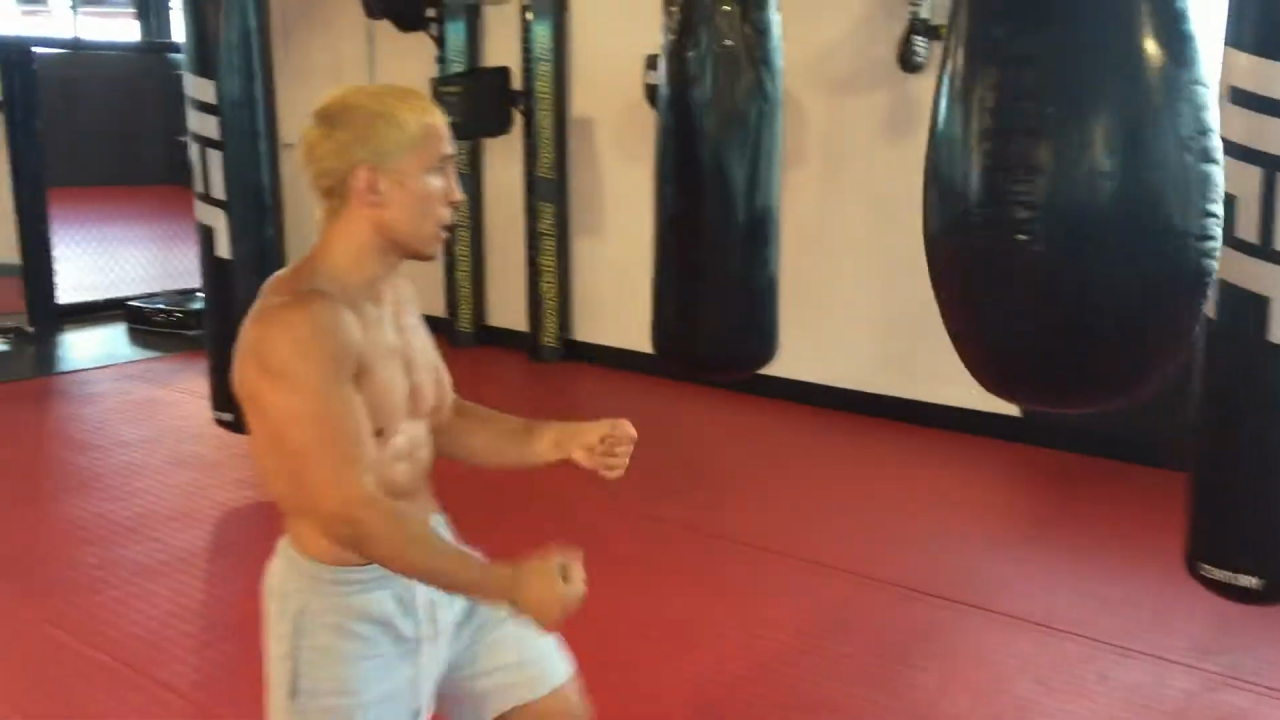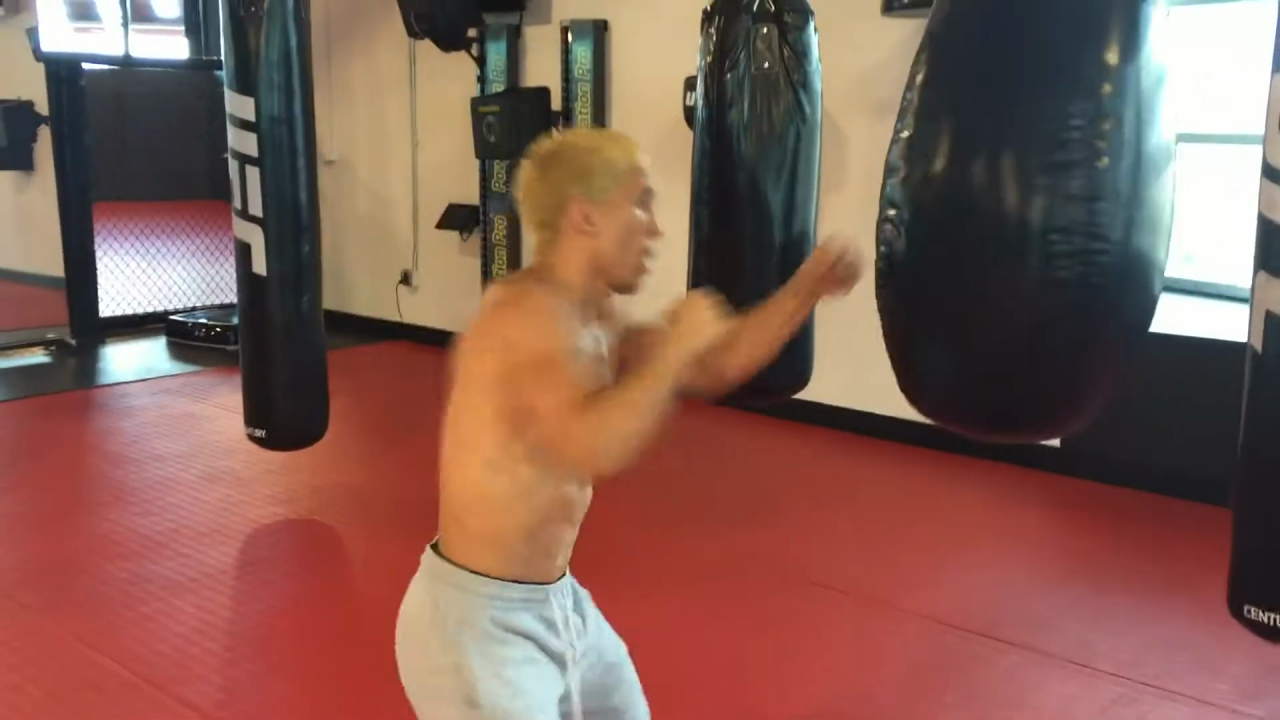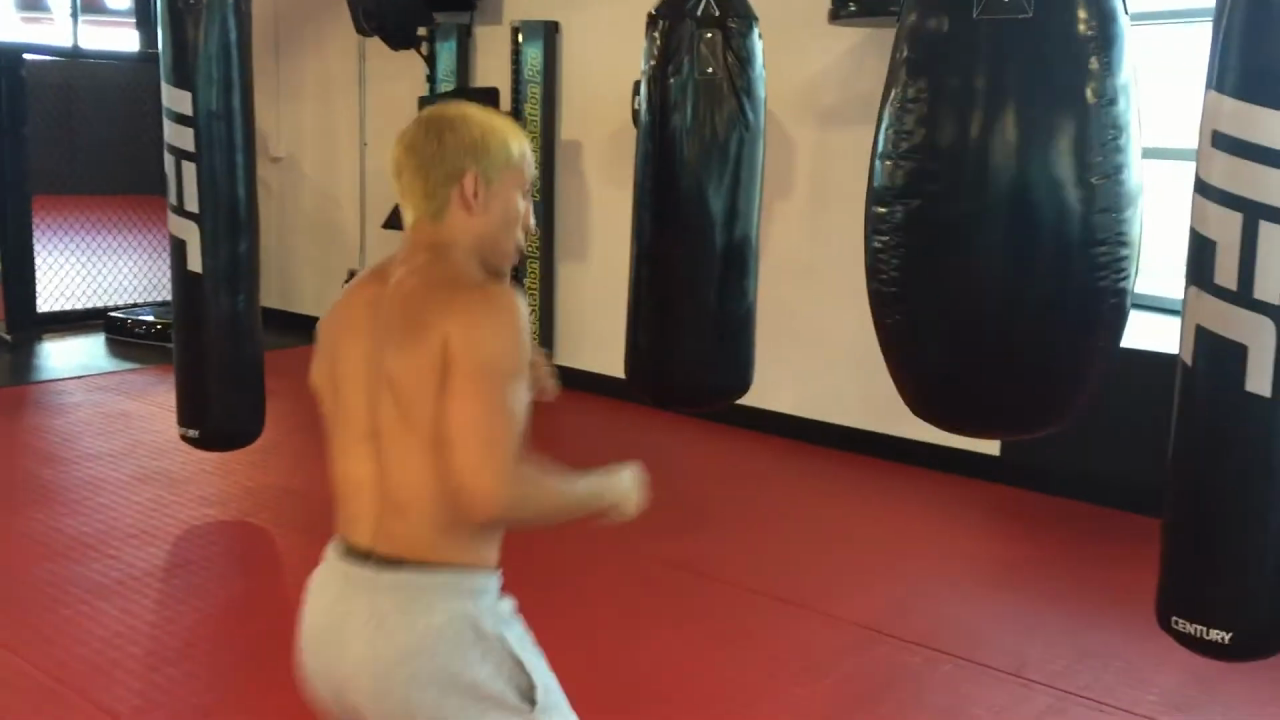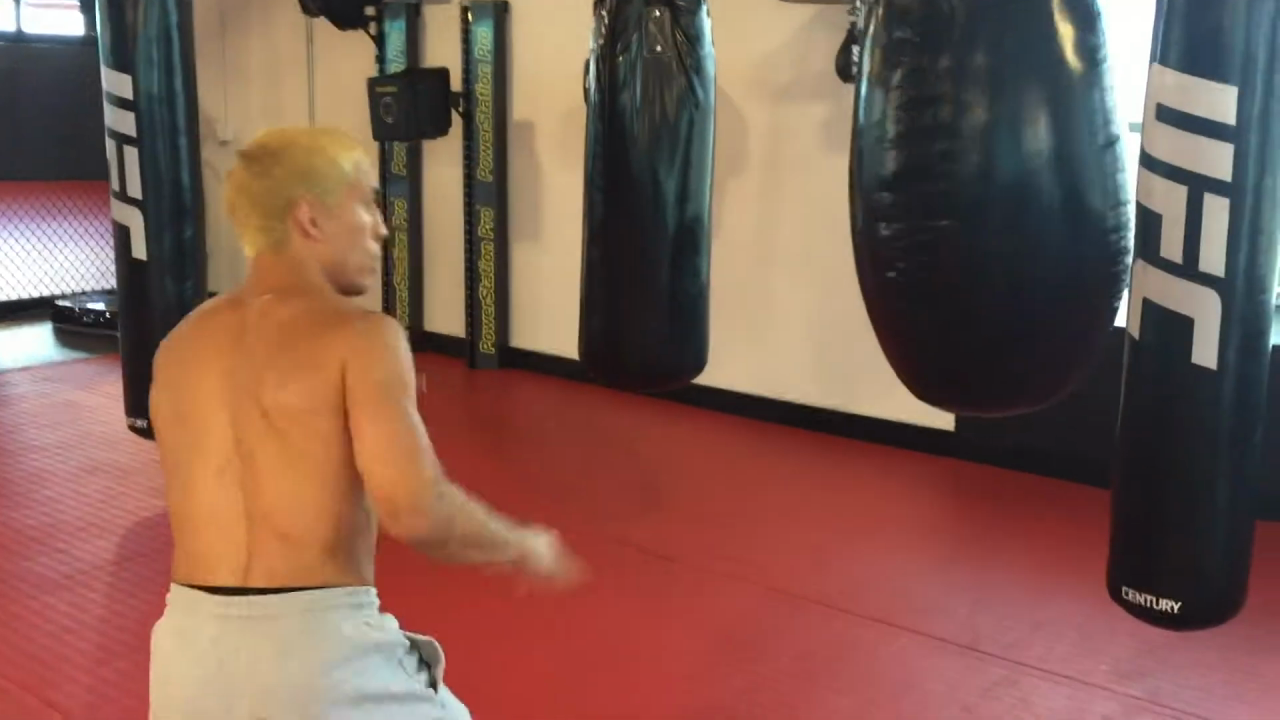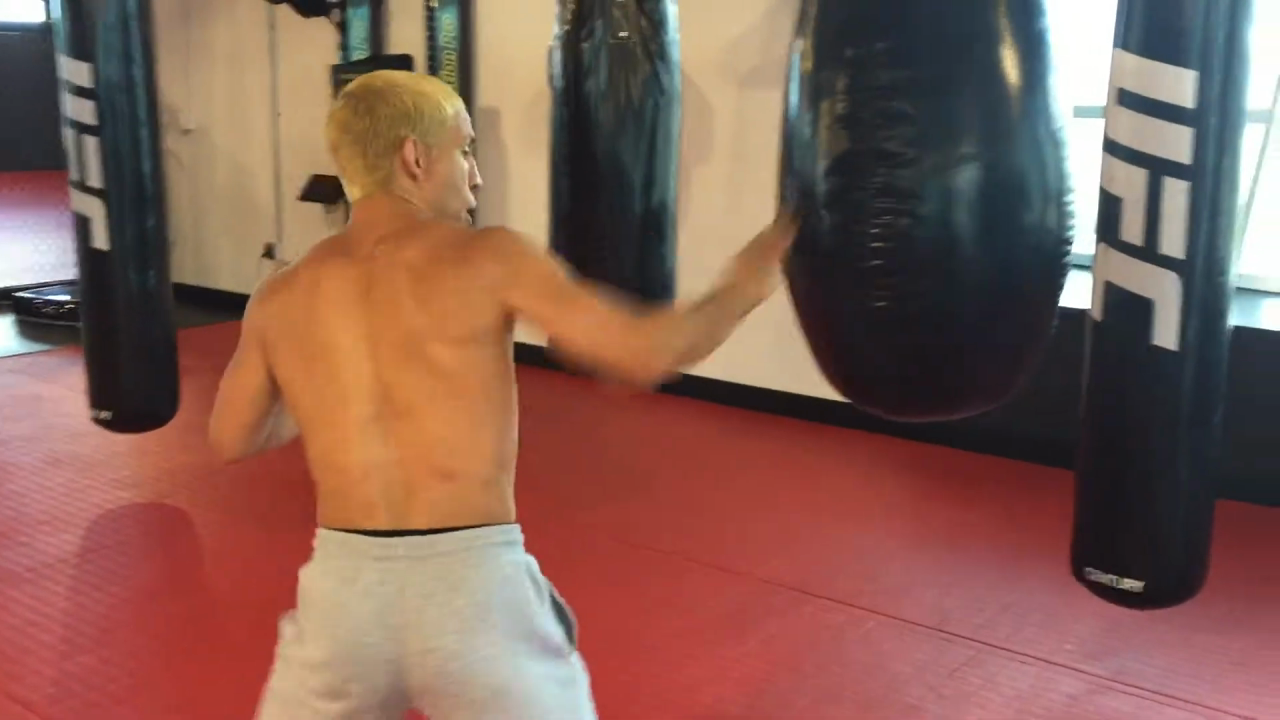
dt=0.4s
person 1, frame 1
left shoulder: (391, 291)
right shoulder: (298, 327)
right elbow: (350, 515)
left wrist: (563, 442)
right wrist: (509, 584)
left hip: (433, 575)
right hip: (340, 603)
person 1, frame 2
left shoulder: (588, 315)
right shoulder: (533, 310)
left elbow: (710, 369)
right elbow: (597, 450)
left wrist: (808, 286)
right wrist: (674, 347)
left hip: (552, 603)
right hip: (475, 618)
person 1, frame 3
left shoulder: (349, 310)
right shoulder: (483, 307)
right elbow: (494, 493)
right wrist: (610, 490)
left hip: (335, 609)
right hip: (429, 625)
person 1, frame 4
left shoulder: (179, 349)
right shoulder: (360, 337)
right elbow: (415, 510)
right wrist: (523, 547)
left hip: (193, 649)
right hip: (324, 651)
person 1, frame 5
left shoulder: (279, 297)
right shoulder: (487, 259)
left elbow: (229, 438)
right elbow: (645, 355)
right wrist: (747, 283)
left hip: (342, 586)
right hip: (466, 594)
